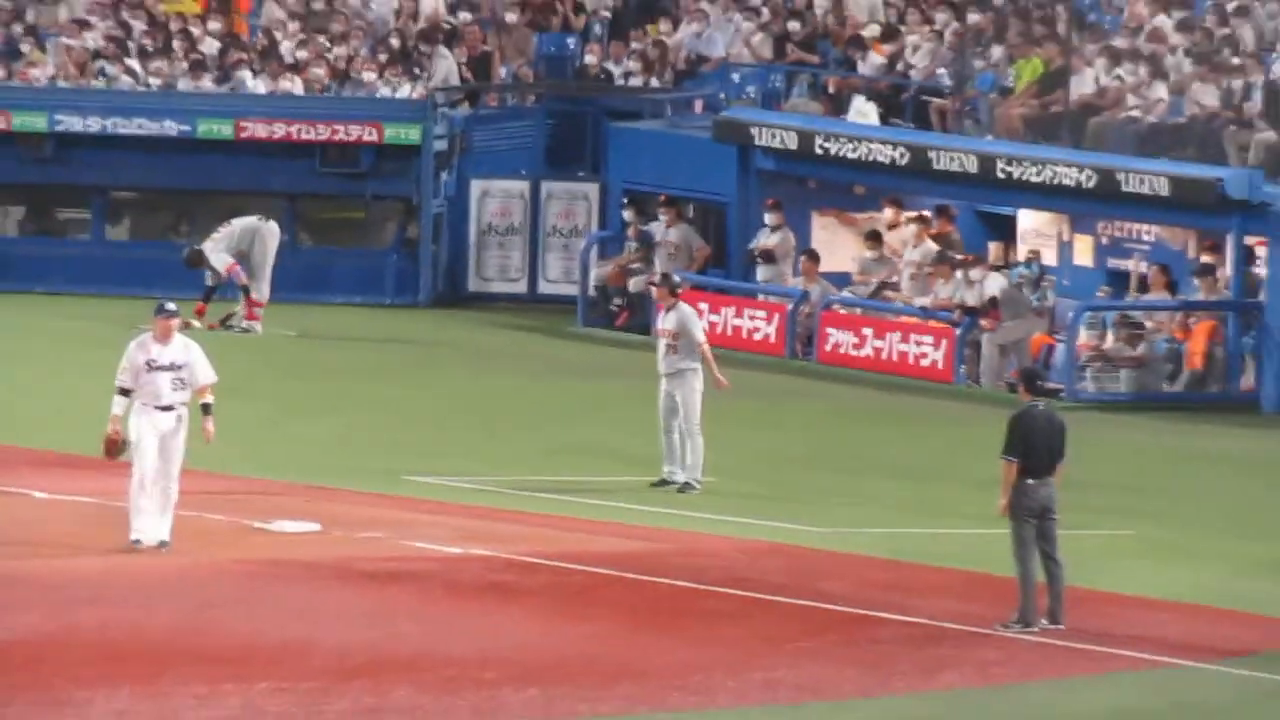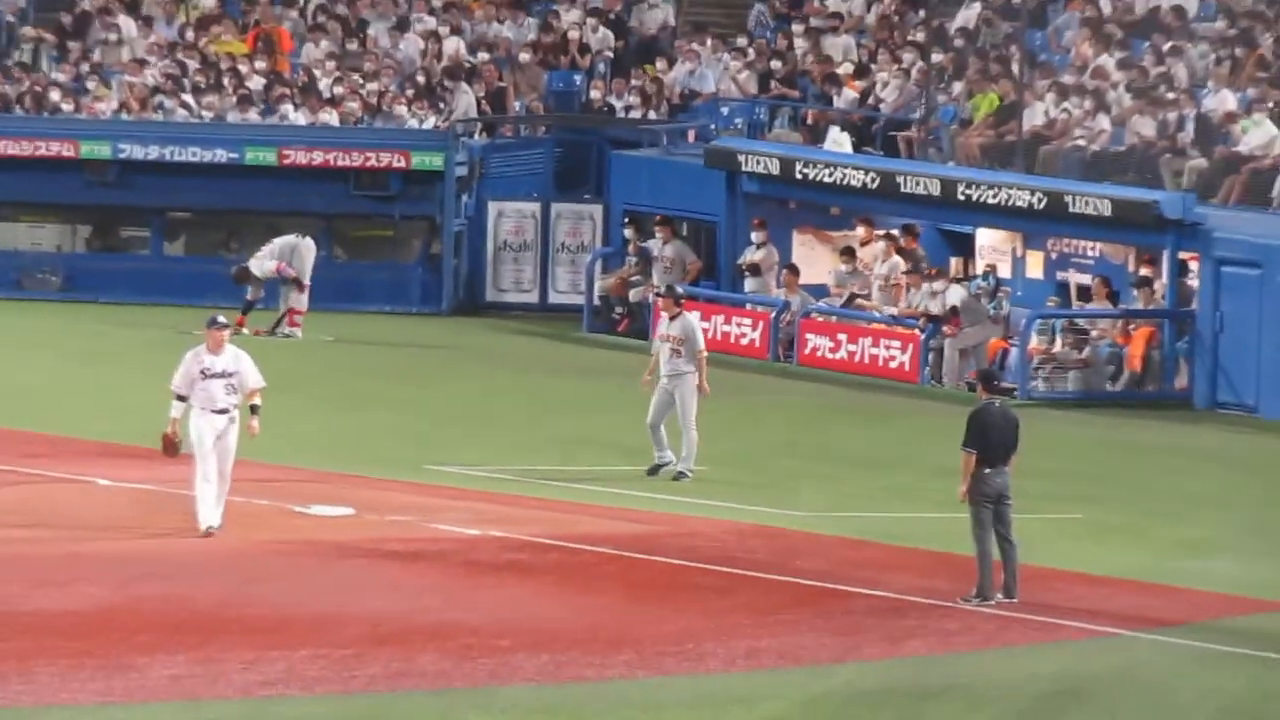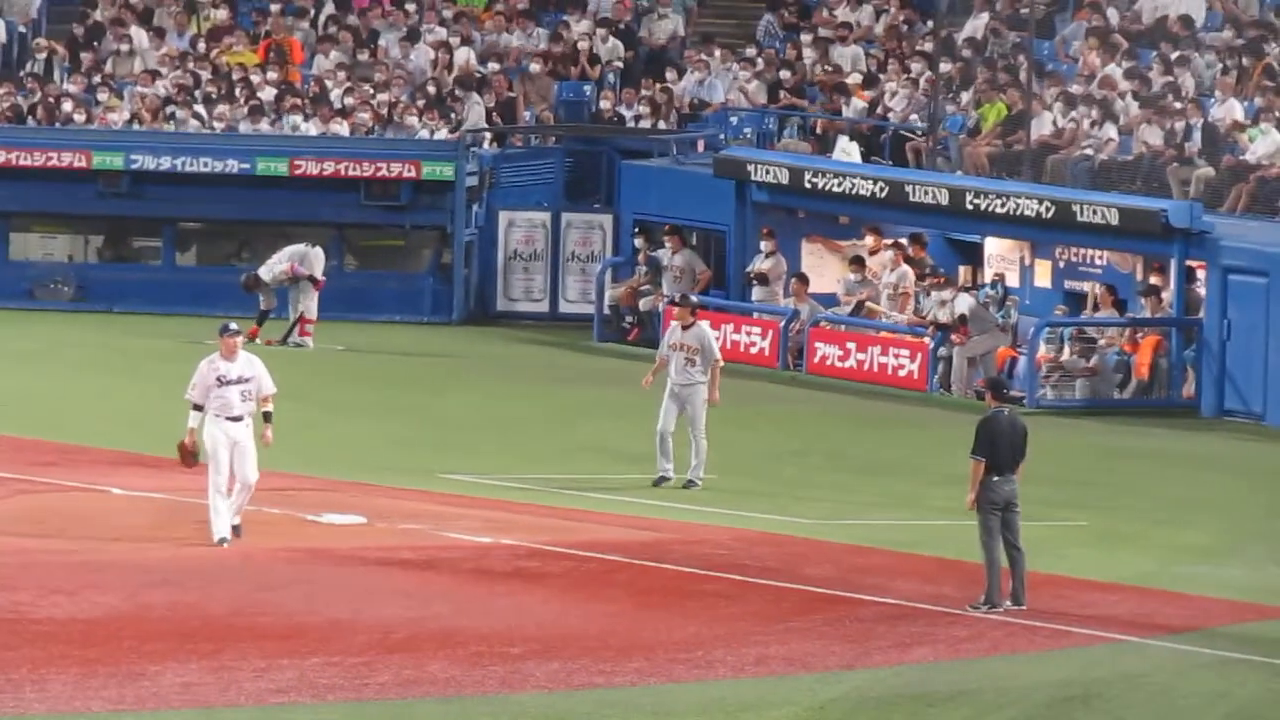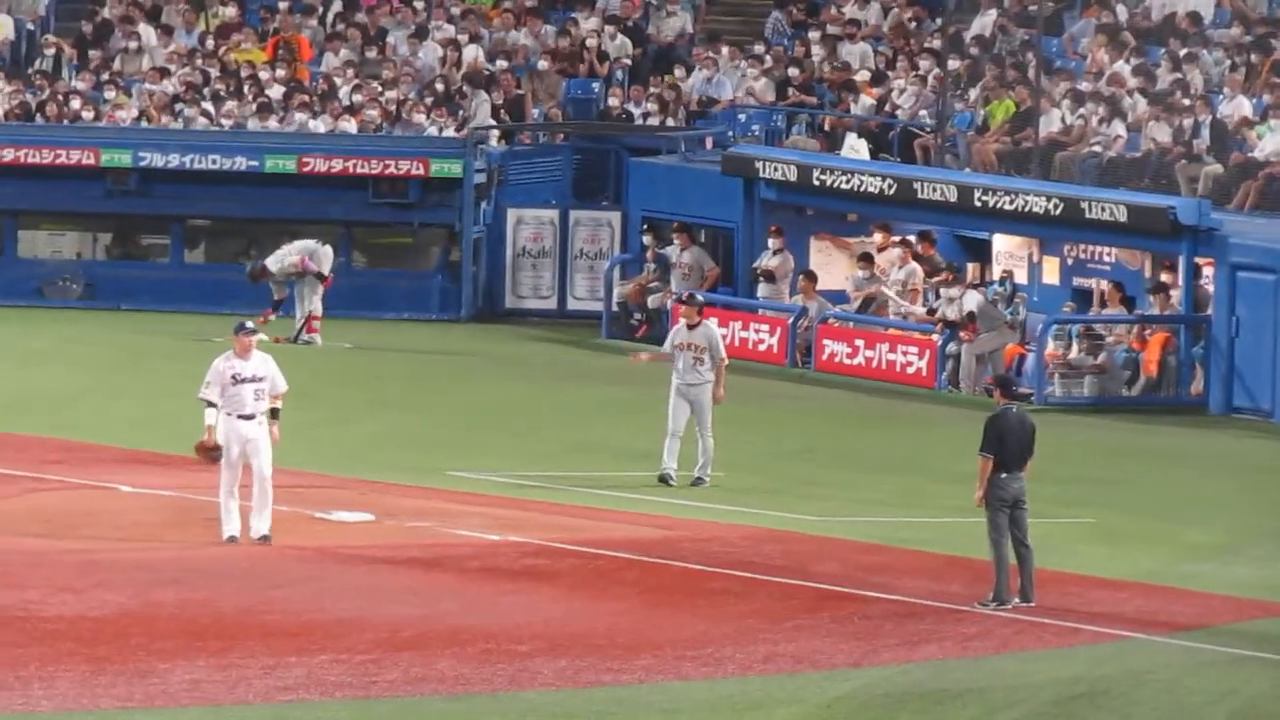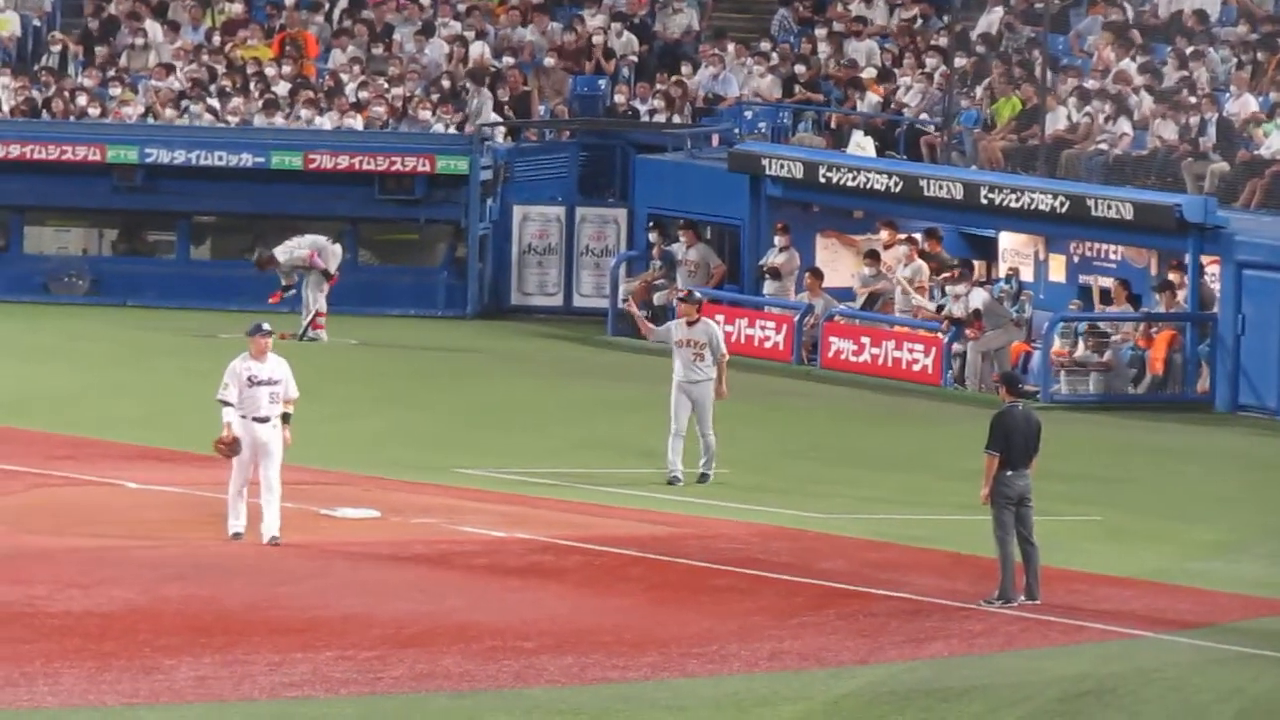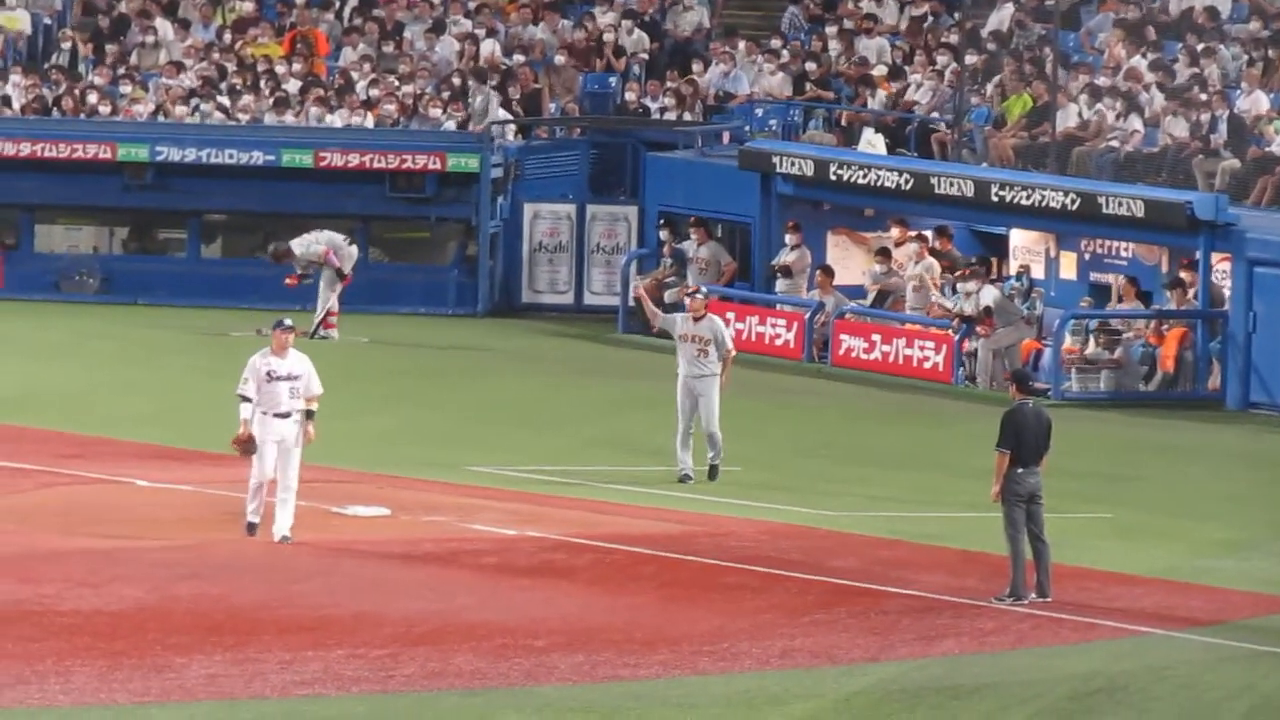
dt=0.2s
person 1, frame 1
left shoulder: (1021, 418)
right shoulder: (1056, 419)
left elbow: (1012, 461)
right elbow: (1059, 460)
left wrist: (1004, 496)
left hip: (1025, 490)
right hip: (1048, 490)
left knee: (1025, 556)
right knee: (1051, 555)
left ankle: (1027, 618)
right ankle: (1055, 616)
person 1, frame 2
left shoulder: (979, 414)
right shoulder: (1010, 415)
left elbow: (971, 453)
right elbow: (1012, 452)
left wrist: (964, 483)
left hip: (983, 478)
right hip: (1003, 478)
left knee: (983, 538)
right knee: (1006, 536)
left ankle: (984, 593)
right ankle: (1010, 591)
person 1, frame 3
left shoulder: (988, 422)
right shoulder: (1019, 423)
left elbow: (979, 460)
right elbow: (1020, 460)
left wrist: (972, 491)
left hip: (991, 486)
right hip: (1011, 486)
left knee: (991, 545)
right knee: (1014, 543)
left ankle: (993, 600)
right ankle: (1018, 598)
person 1, frame 4
left shoulder: (996, 419)
right shoulder: (1027, 420)
left elbow: (988, 457)
right elbow: (1028, 457)
left wrist: (980, 488)
left hip: (999, 483)
right hip: (1019, 483)
left knee: (1000, 542)
right knee: (1022, 540)
left ankle: (1002, 597)
right ankle: (1026, 595)
person 1, frame 5
left shoulder: (1002, 417)
right shoulder: (1033, 418)
left elbow: (993, 455)
right elbow: (1033, 454)
left wrist: (986, 486)
left hip: (1004, 480)
right hip: (1025, 481)
left knee: (1005, 539)
right knee: (1027, 538)
left ankle: (1007, 595)
right ankle: (1032, 592)
person 1, frame 6
left shoulder: (1012, 414)
right shoulder: (1043, 415)
left elbow: (1004, 453)
right elbow: (1044, 451)
left wrist: (997, 483)
left hip: (1015, 478)
right hip: (1035, 478)
left knee: (1016, 537)
right knee: (1038, 535)
left ankle: (1018, 592)
right ankle: (1043, 590)
person 2, frame 1
left shoulder: (189, 348)
right shoulder: (138, 347)
left elbow: (204, 386)
right elbow: (124, 386)
left wrist: (208, 418)
right wrist: (115, 420)
left hip: (176, 418)
right hip: (144, 416)
left knee: (169, 480)
right knee: (142, 474)
left ankle: (161, 534)
right ankle: (138, 533)
person 2, frame 2
left shoulder: (239, 356)
right shoulder: (193, 357)
left elbow: (254, 389)
right elbow: (181, 391)
left wrist: (254, 416)
right wrist: (173, 422)
left hip: (229, 419)
right hip: (202, 418)
left knee: (223, 473)
right knee: (205, 471)
left ankle: (215, 517)
right ankle: (207, 522)
person 2, frame 3
left shoulder: (253, 362)
right shoulder: (208, 365)
left elbow: (266, 396)
right elbow: (197, 401)
left wrist: (268, 425)
right wrist: (191, 432)
left hip: (244, 426)
right hip: (217, 426)
left knee: (248, 478)
right knee: (219, 480)
left ankle: (233, 516)
right ankle: (221, 532)
person 2, frame 4
left shoulder: (266, 361)
right shoulder: (221, 364)
left elbow: (277, 394)
right elbow: (211, 400)
left wrist: (274, 423)
right wrist: (209, 430)
left hip: (258, 424)
right hip: (230, 424)
left knee: (264, 474)
right knee: (230, 480)
left ankle: (260, 528)
right ankle: (231, 530)
person 2, frame 5
left shoulder: (281, 364)
right shoulder: (238, 365)
left elbow: (289, 399)
right elbow: (227, 400)
left wrist: (286, 427)
right wrist: (227, 427)
left hip: (272, 427)
right hip: (244, 426)
left knee: (271, 481)
right knee: (240, 480)
left ankle: (271, 532)
right ankle: (236, 526)
person 2, frame 6
left shoulder: (302, 361)
right shoulder: (258, 361)
left elbow: (312, 396)
right elbow: (246, 395)
left wrist: (309, 423)
right wrist: (245, 424)
left hip: (293, 424)
right hip: (265, 423)
left knee: (289, 480)
right knee: (262, 474)
left ankle: (283, 530)
right ankle: (253, 515)
person 3, frame 1
left shoulder: (684, 313)
right shoulder: (663, 314)
left elbow: (701, 345)
left wrist: (715, 374)
left hip: (686, 376)
right hip: (667, 378)
left knee: (690, 429)
right knee: (668, 429)
left ankle: (692, 479)
right ankle: (673, 474)
person 3, frame 2
left shoulder: (689, 323)
right shoulder: (663, 321)
left elbow: (700, 353)
left wrist: (702, 381)
right wrist: (648, 373)
left hip: (685, 379)
right hip: (665, 379)
left knee: (687, 425)
right knee: (653, 422)
left ankle: (686, 468)
right ankle: (663, 457)
person 3, frame 3
left shoulder: (704, 332)
right shoulder: (672, 330)
left elbow: (716, 363)
right elbow: (664, 358)
left wrist: (714, 390)
right wrist: (651, 374)
left hip: (696, 388)
right hip: (674, 387)
left knee: (697, 434)
right knee: (663, 430)
left ankle: (695, 477)
right ankle: (665, 471)
person 3, frame 4
left shoulder: (710, 331)
right shoulder: (677, 330)
left elbow: (721, 361)
right elbow: (667, 354)
left wrist: (719, 387)
right wrist: (647, 356)
left hip: (701, 387)
right hip: (679, 386)
left knee: (704, 433)
right knee: (674, 431)
left ankle: (703, 475)
person 3, frame 5
left shoulder: (710, 328)
right shoulder: (674, 326)
left elbow: (722, 357)
right elbow: (652, 333)
left wrist: (721, 383)
right wrist: (637, 314)
left hip: (704, 385)
right hip: (680, 385)
left knee: (705, 431)
right knee: (677, 430)
left ankle: (707, 470)
right ankle: (675, 473)
person 3, frame 6
left shoulder: (715, 324)
right shoulder: (679, 320)
left elbow: (728, 352)
left wrist: (722, 376)
left hip: (708, 381)
right hip: (685, 380)
left knee: (710, 428)
right knee: (684, 428)
left ankle: (715, 460)
right ankle: (686, 470)
